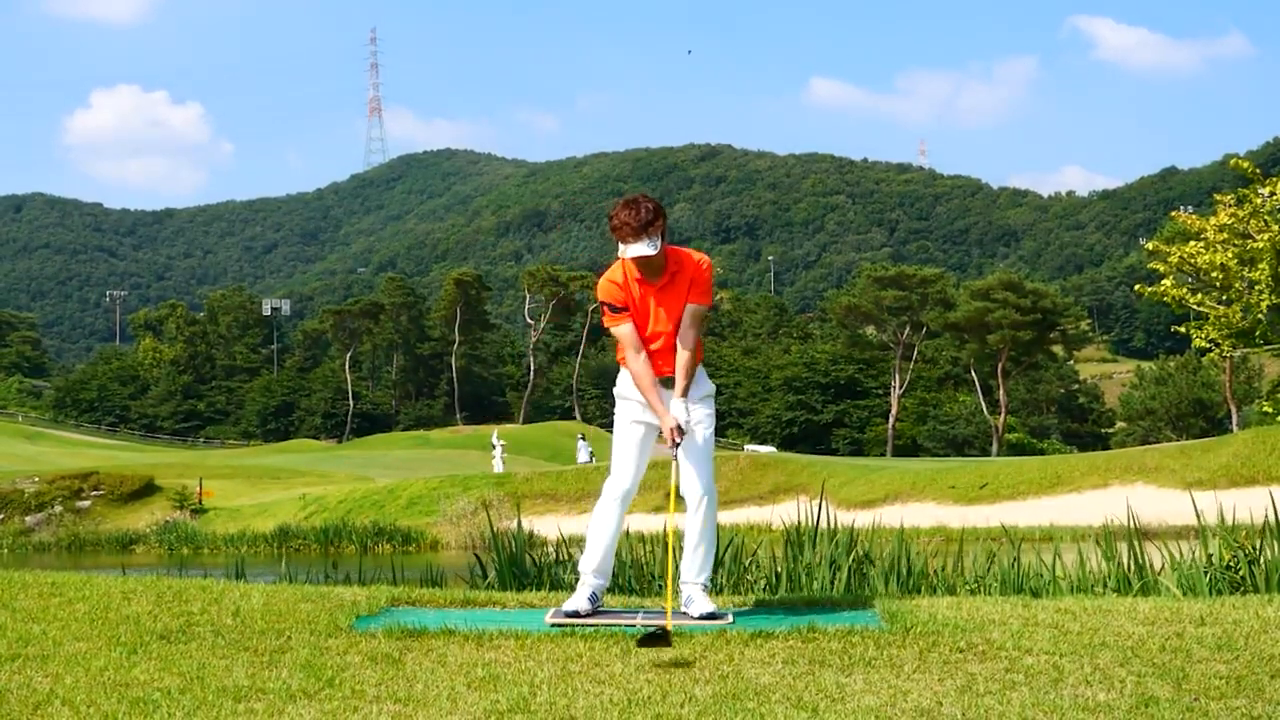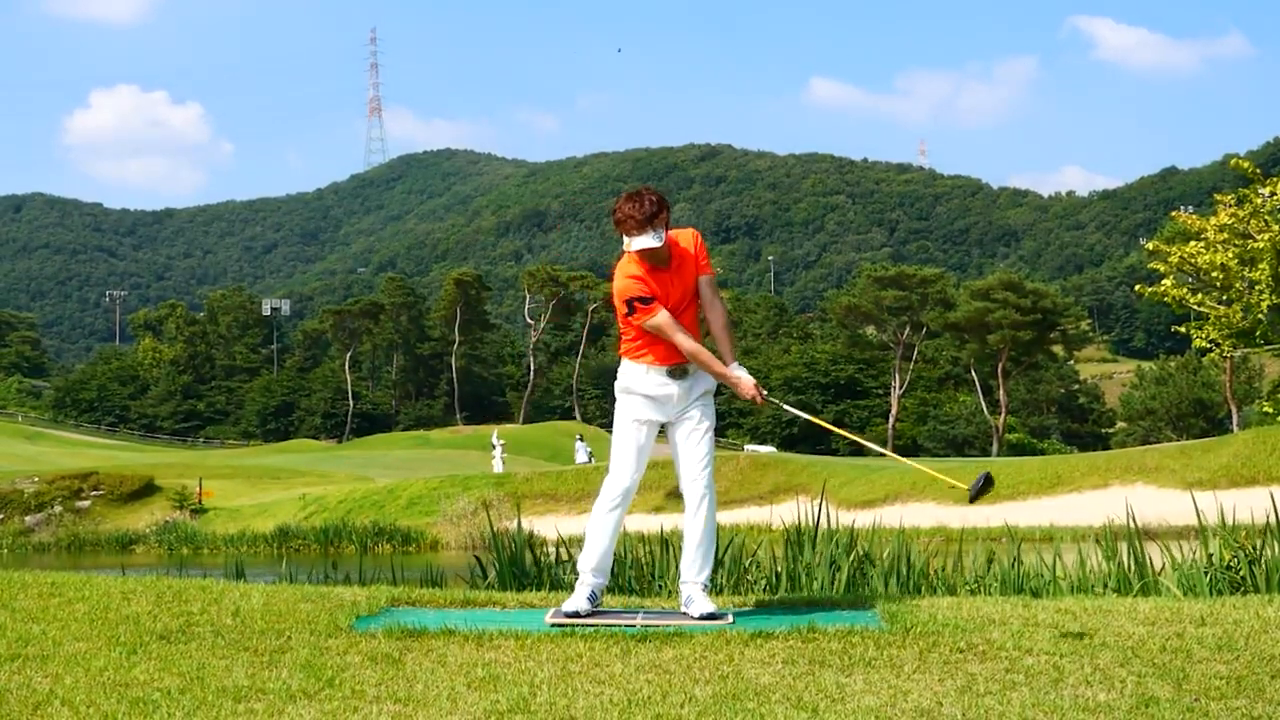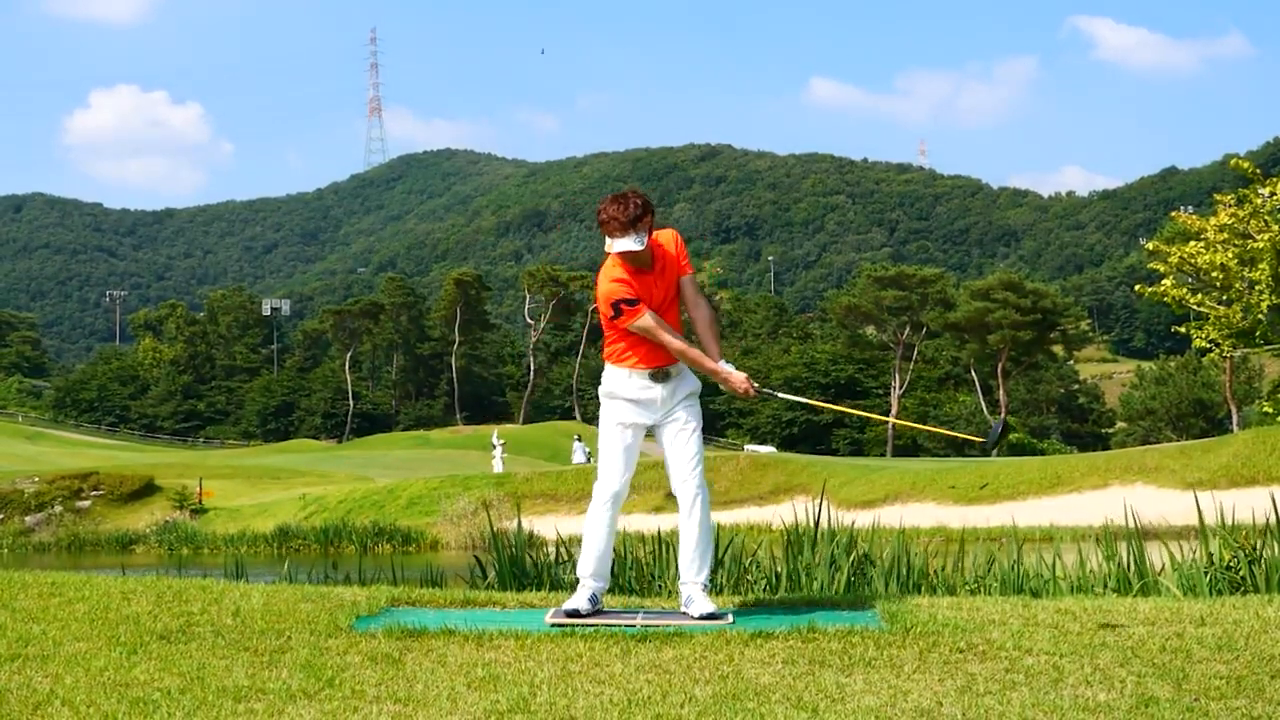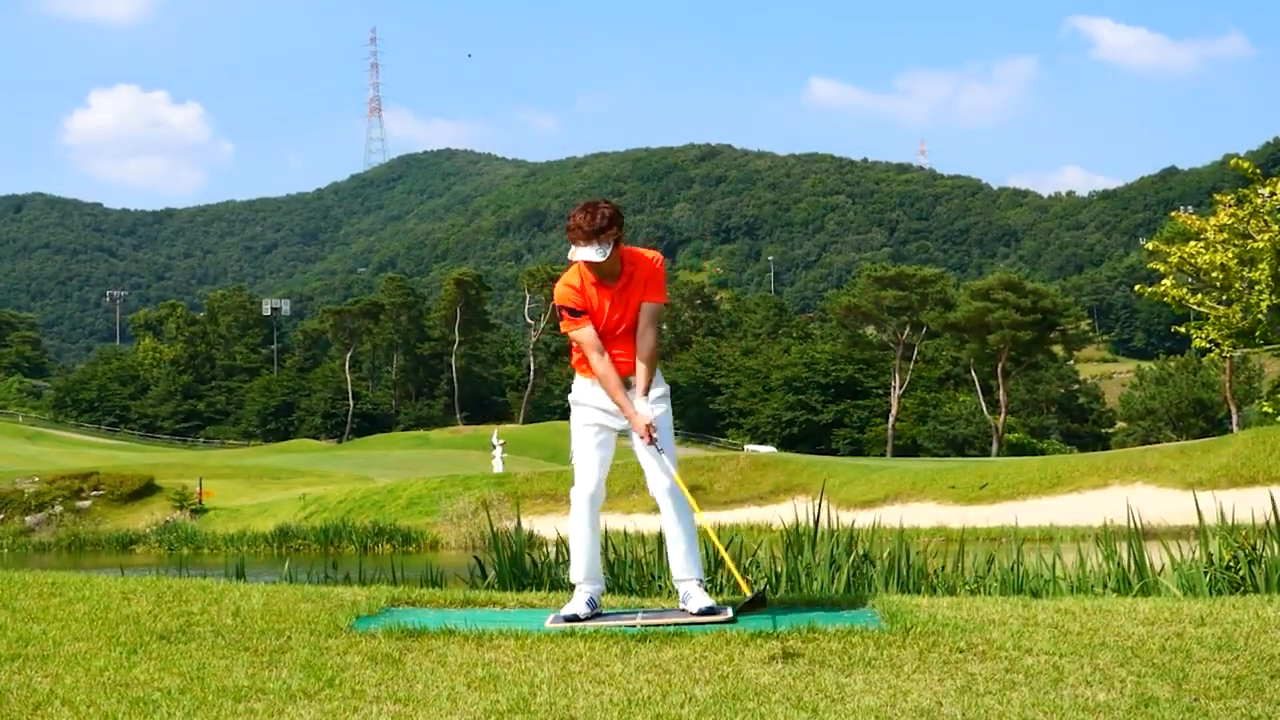
dt=0.3s
person 1, frame 1
left shoulder: (698, 266)
right shoulder: (612, 283)
left elbow: (689, 339)
right elbow: (635, 353)
left wrist: (681, 398)
right wrist: (661, 413)
left hip: (690, 386)
right hip: (639, 389)
left knee: (701, 489)
right knee: (620, 487)
left ankle: (694, 588)
right ankle: (591, 585)
person 1, frame 2
left shoulder: (691, 243)
right shoulder: (627, 280)
left elbow: (712, 305)
right elbow: (679, 339)
left wrist: (735, 367)
right wrist: (732, 379)
left hip: (694, 380)
right hip: (642, 383)
left knee: (700, 488)
right knee: (620, 484)
left ankle: (694, 589)
right ankle: (589, 583)
person 1, frame 3
left shoulder: (673, 242)
right shoulder: (612, 283)
left elbow: (696, 305)
right elbow: (666, 338)
left wrist: (721, 364)
right wrist: (721, 373)
left hip: (677, 382)
right hip: (626, 387)
left knee: (692, 486)
right knee: (610, 489)
left ankle: (694, 589)
right ankle: (591, 587)
person 1, frame 4
left shoulder: (650, 265)
right shoulder: (569, 288)
left elbow: (646, 336)
right elbow: (596, 357)
left wrist: (644, 399)
right wrist: (629, 413)
left hip: (644, 387)
right hip: (593, 393)
left knee: (666, 486)
right knee: (586, 491)
left ankle: (689, 585)
right ankle: (587, 590)
